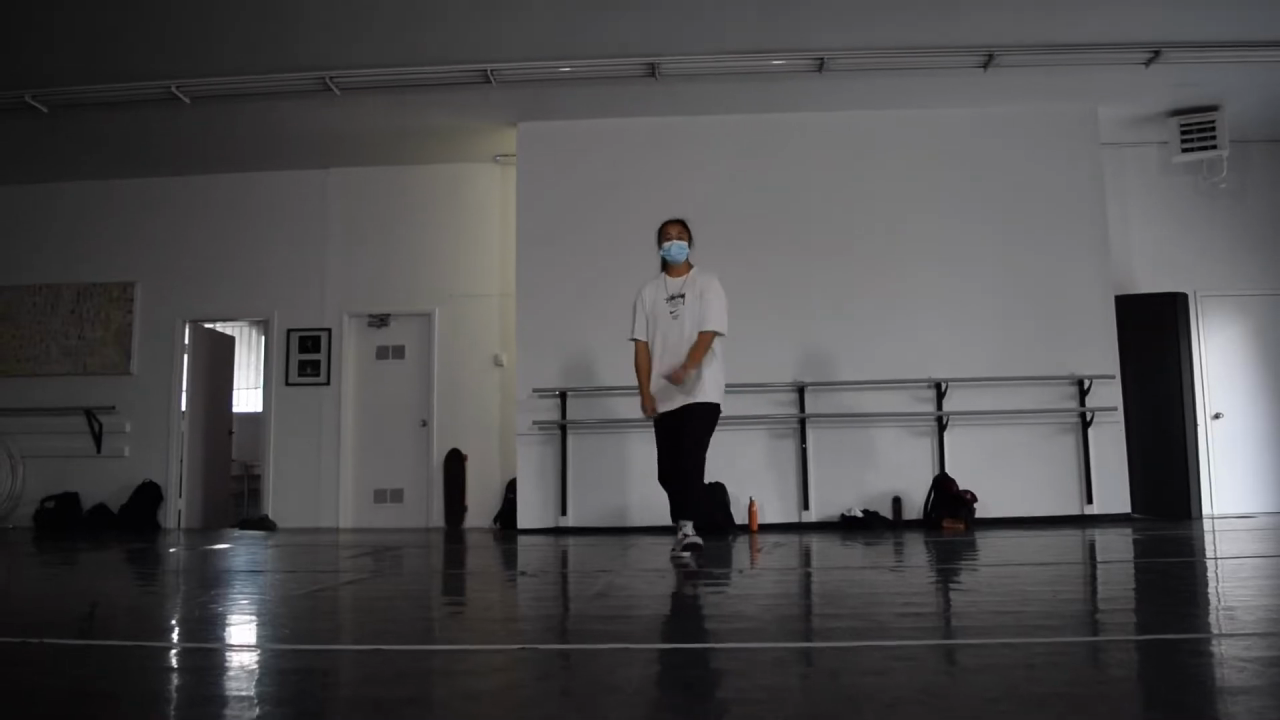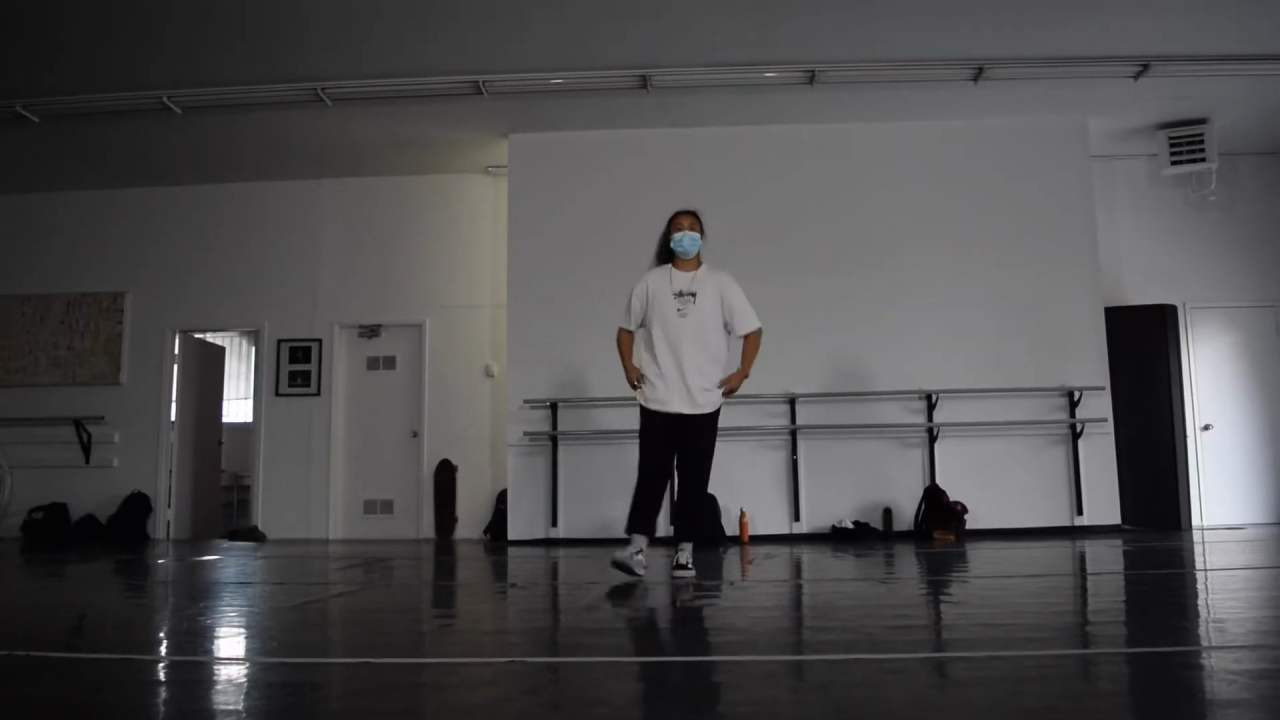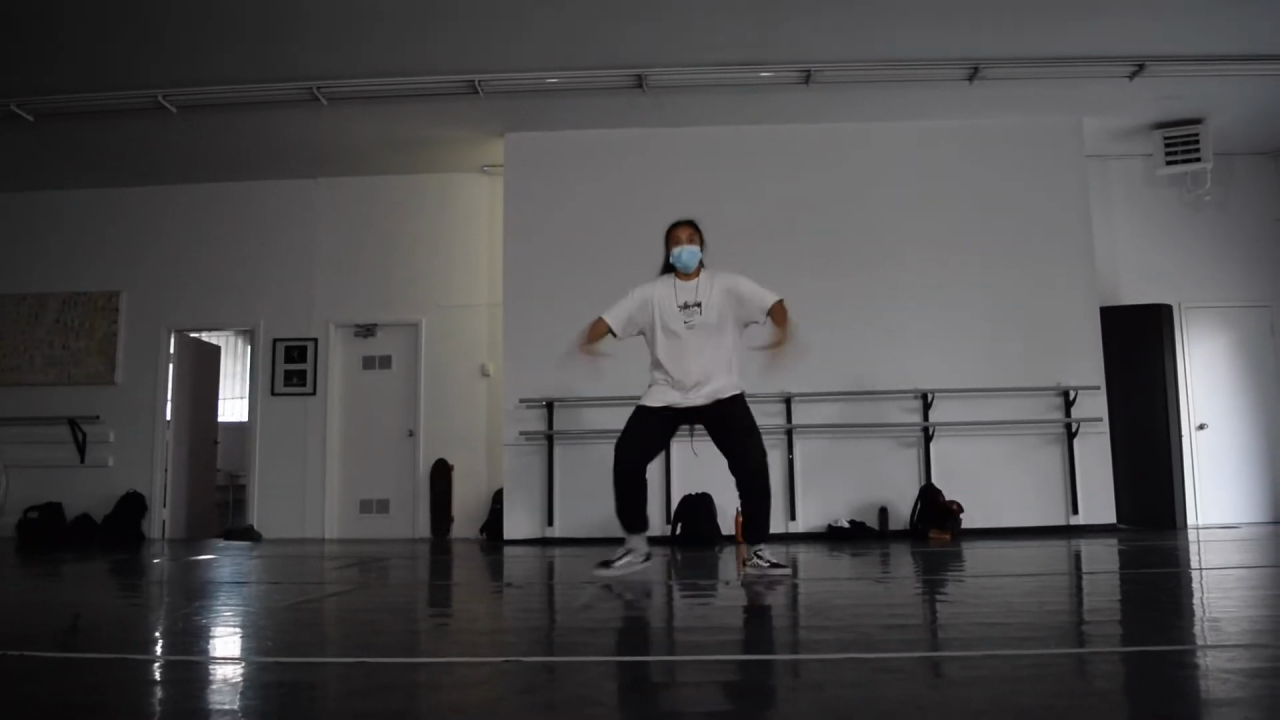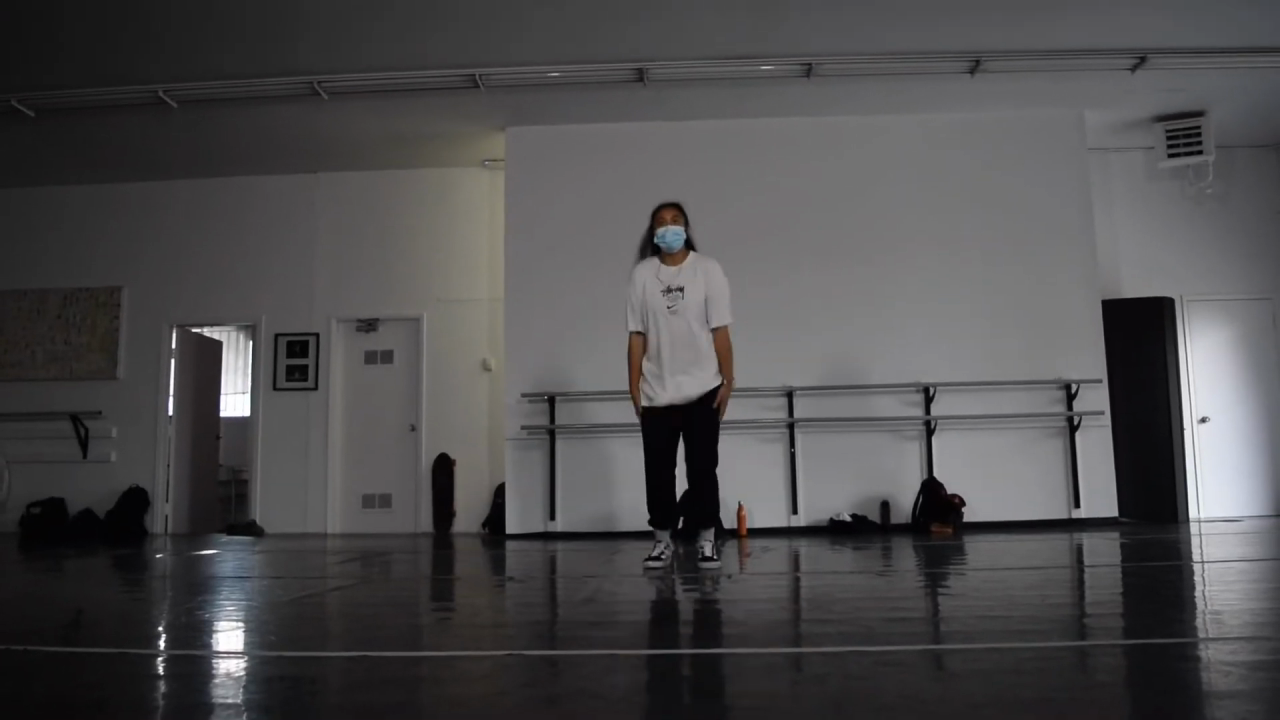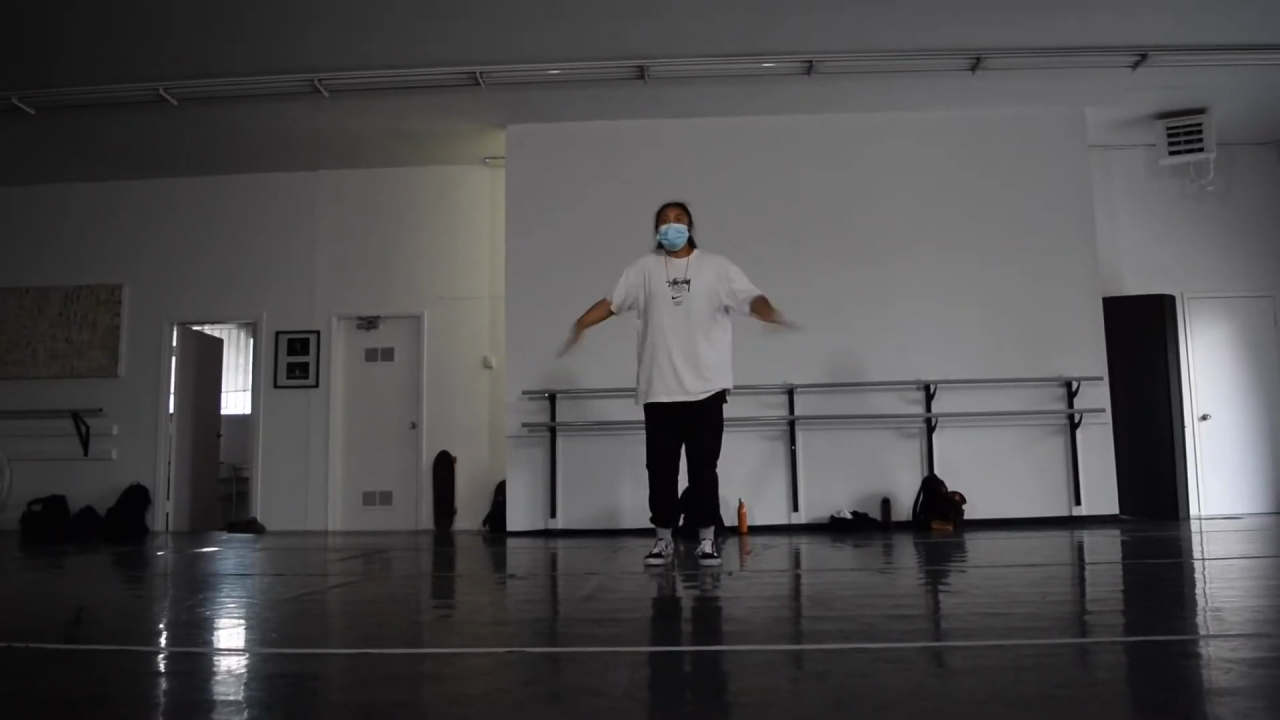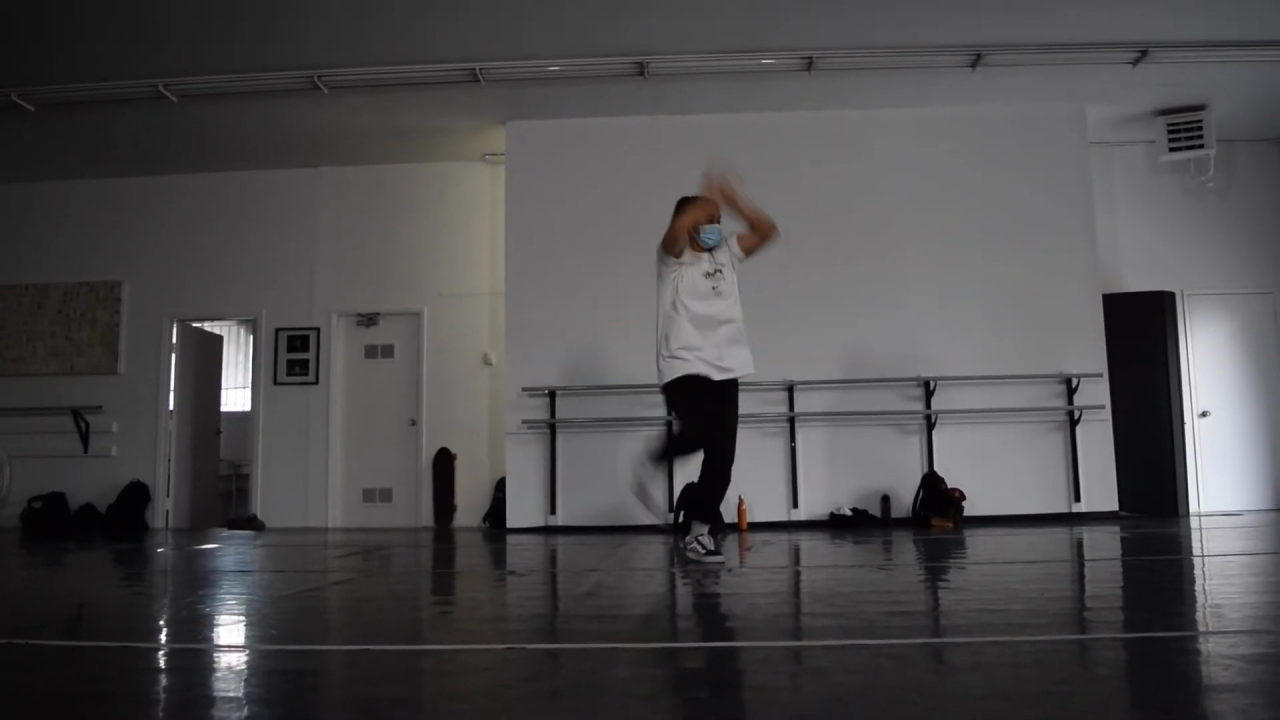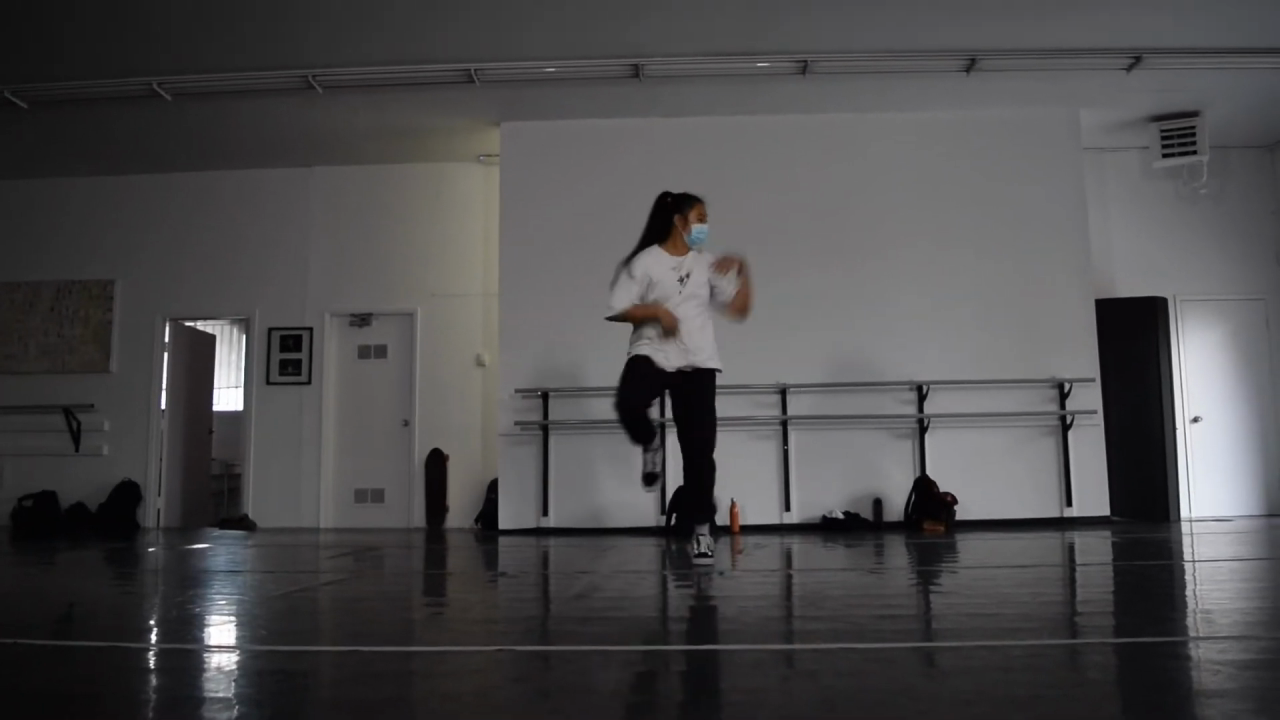
dt=0.7s
person 1, frame 1
left shoulder: (707, 283)
right shoulder: (648, 291)
left elbow: (708, 334)
right elbow: (642, 345)
left wrist: (686, 368)
right wrist: (645, 391)
left hip: (701, 392)
right hip: (664, 397)
left knee: (690, 458)
right knee: (669, 467)
left ankle: (687, 526)
right ankle: (684, 528)
person 1, frame 2
left shoulder: (720, 282)
right shoulder: (651, 282)
left elbow: (752, 330)
right elbow: (627, 328)
left wrist: (742, 371)
right wrist: (628, 366)
left hip: (703, 398)
right hip: (657, 397)
left knee: (694, 475)
right knee: (652, 471)
left ankle: (685, 549)
right ankle: (637, 545)
person 1, frame 3
left shoulder: (726, 285)
right shoulder: (651, 293)
left elbow: (772, 304)
right elbow: (608, 322)
left wrist: (783, 329)
right wrist: (588, 341)
left hip: (719, 391)
right hip: (665, 394)
left knee: (752, 463)
right knee: (626, 458)
left ankle: (757, 550)
right ankle: (635, 546)
person 1, frame 4
left shoulder: (707, 269)
right shoulder: (642, 273)
left elbow: (719, 328)
right elbow: (637, 334)
left wrist: (727, 381)
right wrist: (635, 385)
left hip: (703, 387)
right hip: (657, 391)
left knee: (702, 465)
right knee: (657, 467)
left ankle: (707, 541)
right ankle: (663, 541)
person 1, frame 5
left shoulder: (715, 266)
right shoulder: (644, 268)
left elbow: (753, 297)
right elbow: (611, 302)
left wrist: (767, 311)
right wrist: (581, 325)
left hip: (706, 386)
right hip: (659, 387)
left knee: (703, 463)
right knee: (660, 465)
left ankle: (707, 539)
right ankle: (664, 539)
person 1, frame 6
left shoulder: (726, 250)
right shoulder: (676, 254)
left elbow: (767, 230)
right elbow: (676, 236)
left wrist: (733, 198)
right wrist: (707, 192)
left hip: (725, 367)
right hip: (684, 366)
left knee: (721, 453)
right knee: (694, 436)
left ankle: (699, 534)
right ankle: (652, 465)
person 1, frame 7
left shoulder: (706, 263)
right shoulder: (643, 262)
left elbow: (739, 310)
right elbow: (617, 309)
left wrist: (742, 271)
right wrist: (652, 310)
left hip: (698, 364)
right hip: (651, 355)
left knee: (699, 450)
right knee: (629, 404)
left ankle: (701, 531)
right ankle: (650, 447)
